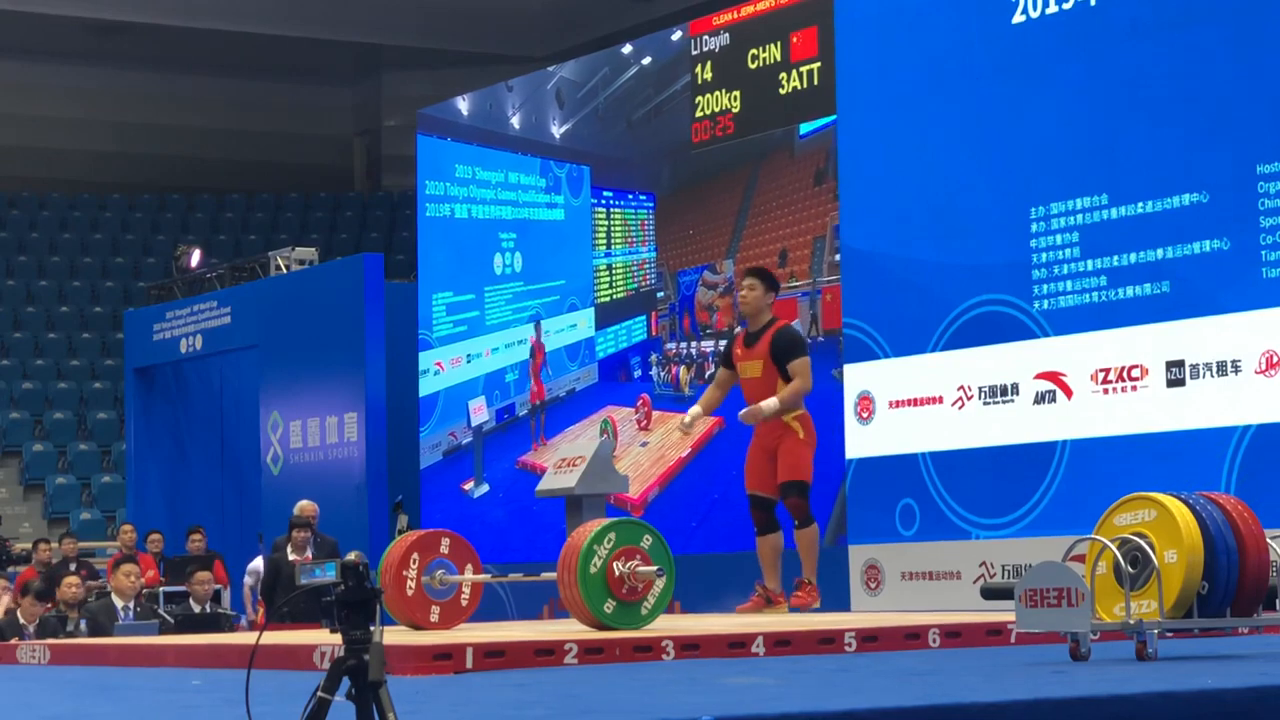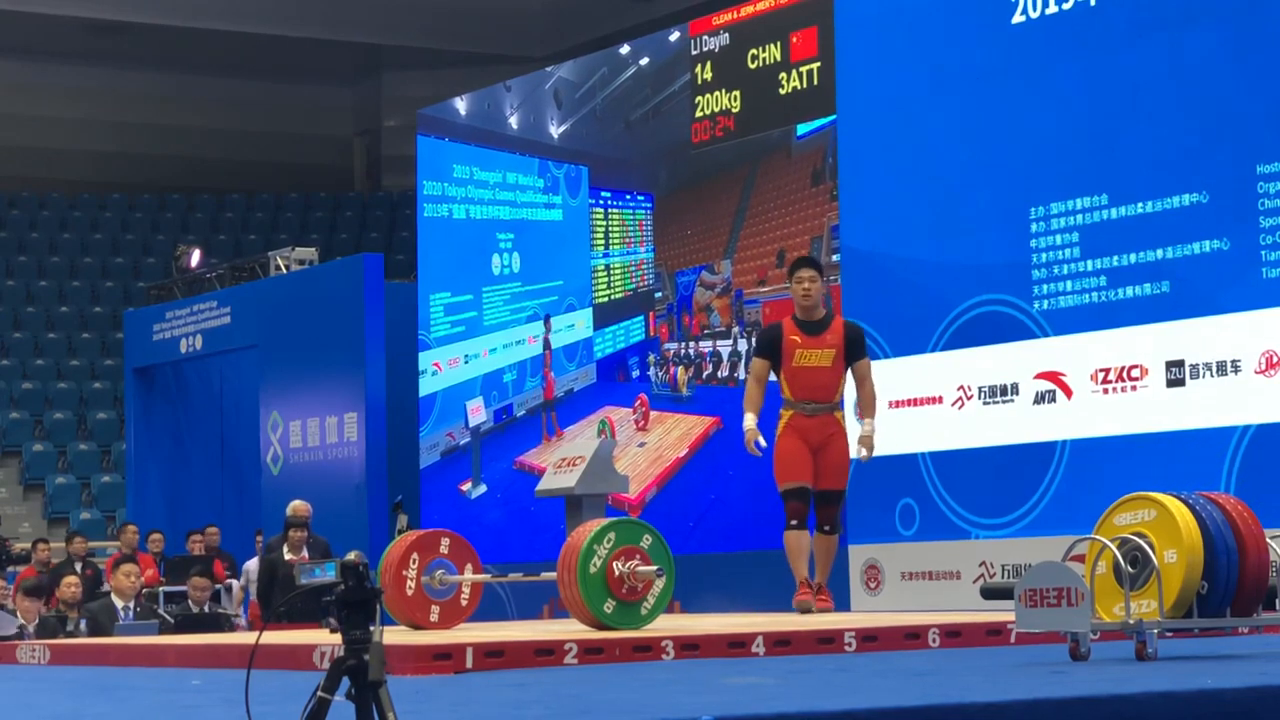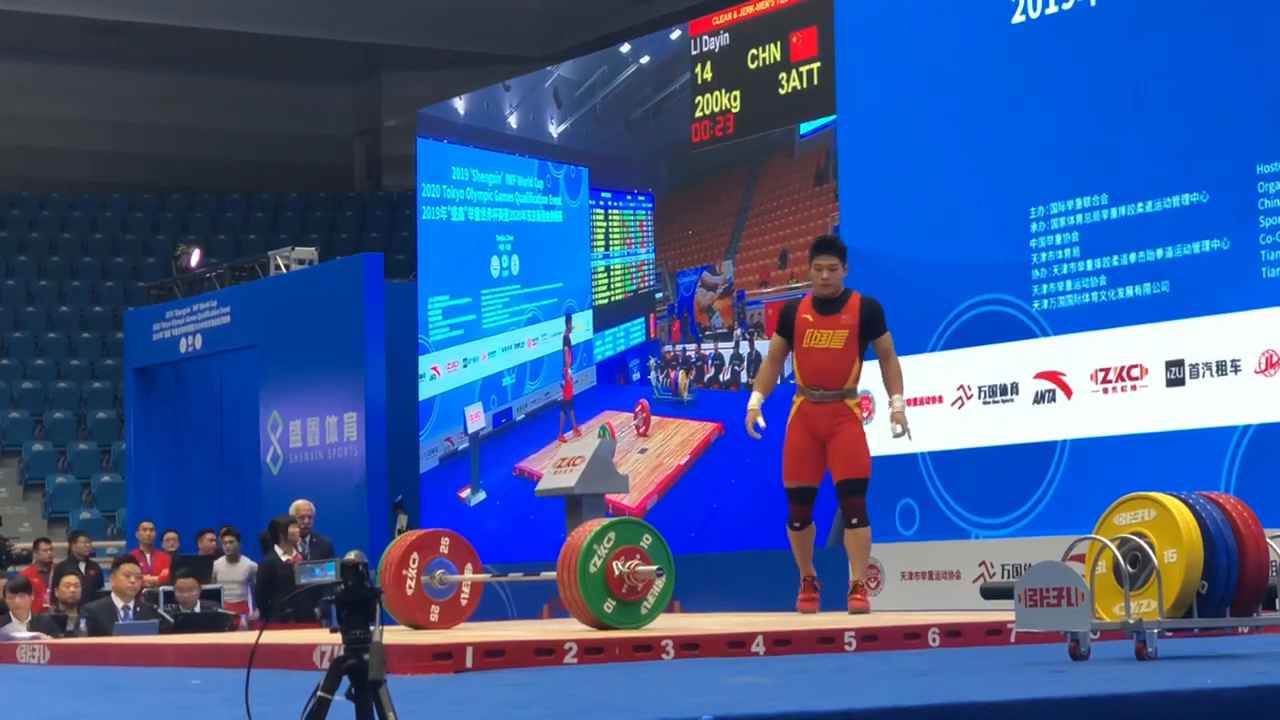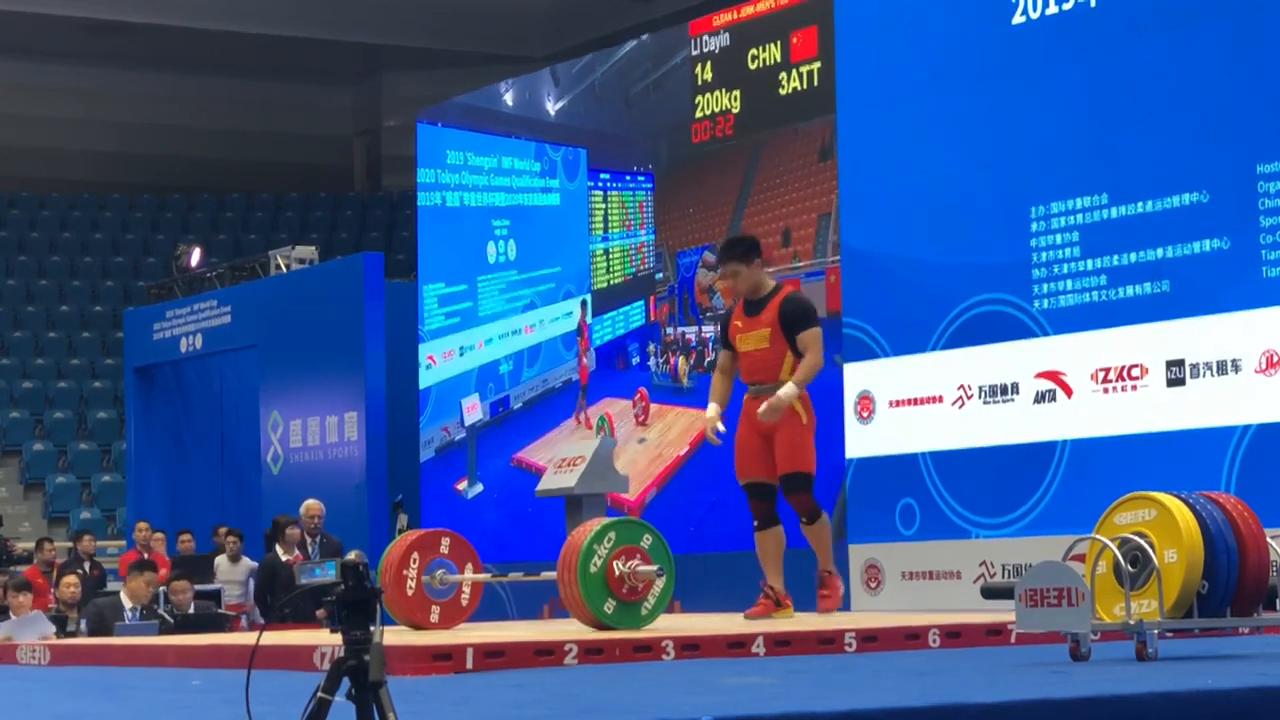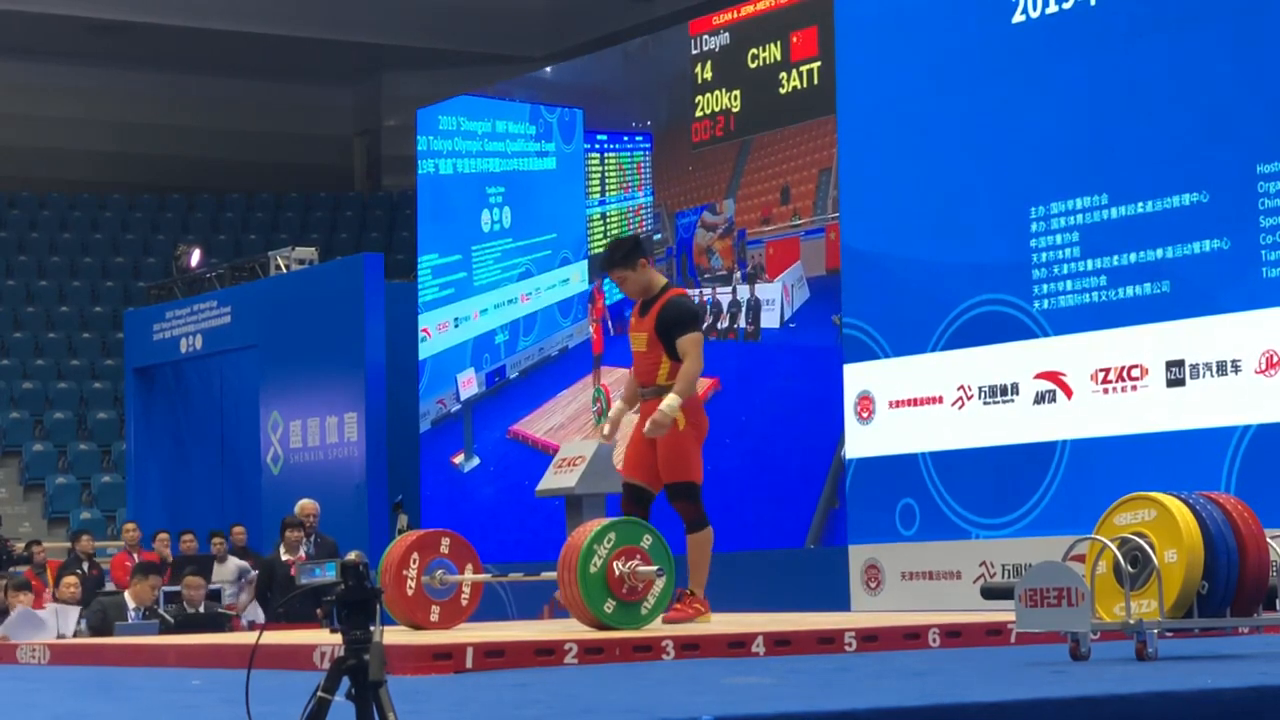
dt=1s
person 1, frame 1
left shoulder: (785, 336)
right shoulder: (736, 344)
left elbow: (804, 382)
right elbow: (719, 386)
left wrist: (769, 406)
right wrist: (694, 413)
left hip: (793, 427)
right hip: (762, 431)
left knee: (796, 502)
right knee: (759, 510)
left ankle: (809, 584)
right ankle: (772, 592)
person 1, frame 2
left shoulder: (848, 332)
right shoulder: (773, 334)
left elbow: (864, 382)
right elbow: (756, 381)
left wrist: (867, 428)
right wrist: (750, 423)
left hip: (831, 427)
right hip: (792, 427)
left knee: (828, 512)
right knee: (796, 508)
left ankle: (821, 586)
right ankle: (803, 586)
person 1, frame 3
left shoulder: (866, 309)
right shoulder: (793, 311)
left elbow: (887, 357)
right elbow: (773, 359)
left wrist: (897, 403)
right wrist: (755, 401)
left hip: (845, 414)
right hip: (804, 413)
left knee: (853, 501)
right knee: (798, 505)
left ankle: (857, 587)
right ankle: (808, 580)
person 1, frame 4
left shoulder: (792, 304)
right shoulder: (733, 317)
left elbow: (815, 355)
right elbow: (725, 370)
left wrist: (785, 394)
right wrist: (713, 409)
left hip: (790, 409)
right hip: (752, 411)
left knee: (799, 495)
right knee: (759, 504)
left ankle: (828, 574)
right ankle: (776, 593)
person 1, frame 5
left shoulder: (678, 306)
right shoulder: (640, 309)
left elbow: (693, 363)
left wrist: (669, 407)
right wrist: (619, 410)
left hip: (677, 415)
right hip: (650, 413)
left knee: (687, 504)
right knee: (632, 503)
left ankle: (696, 597)
